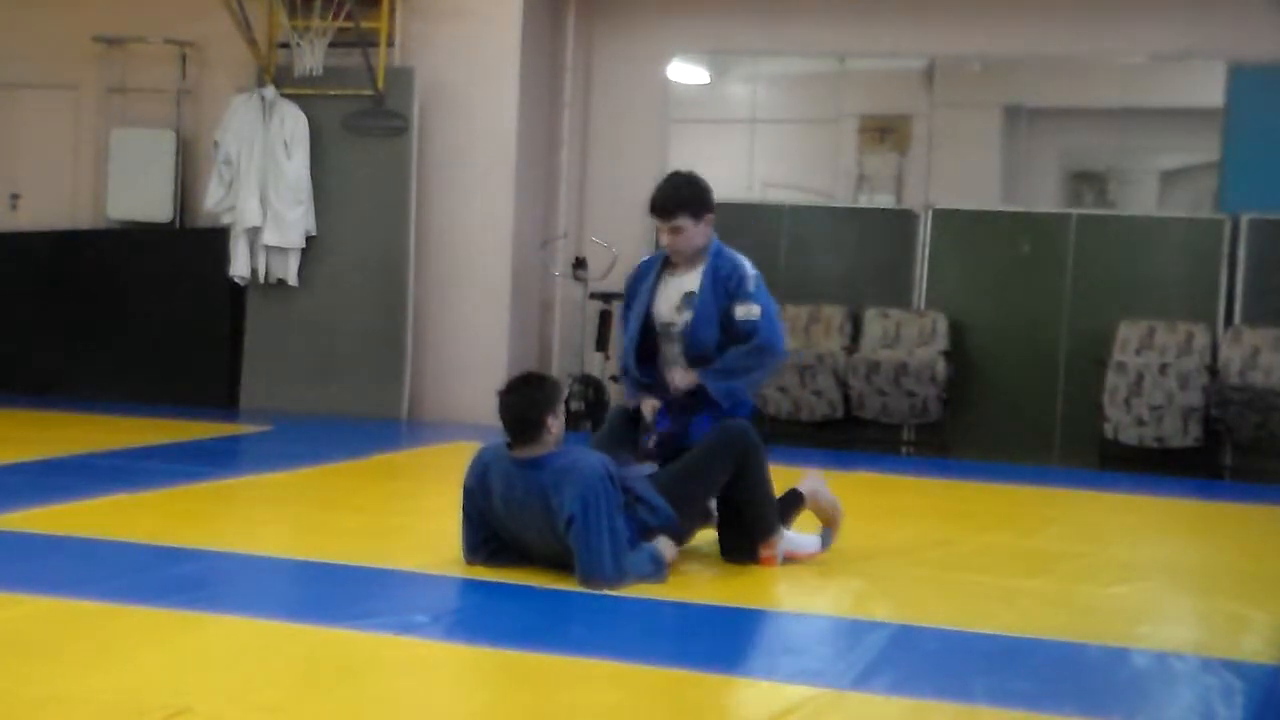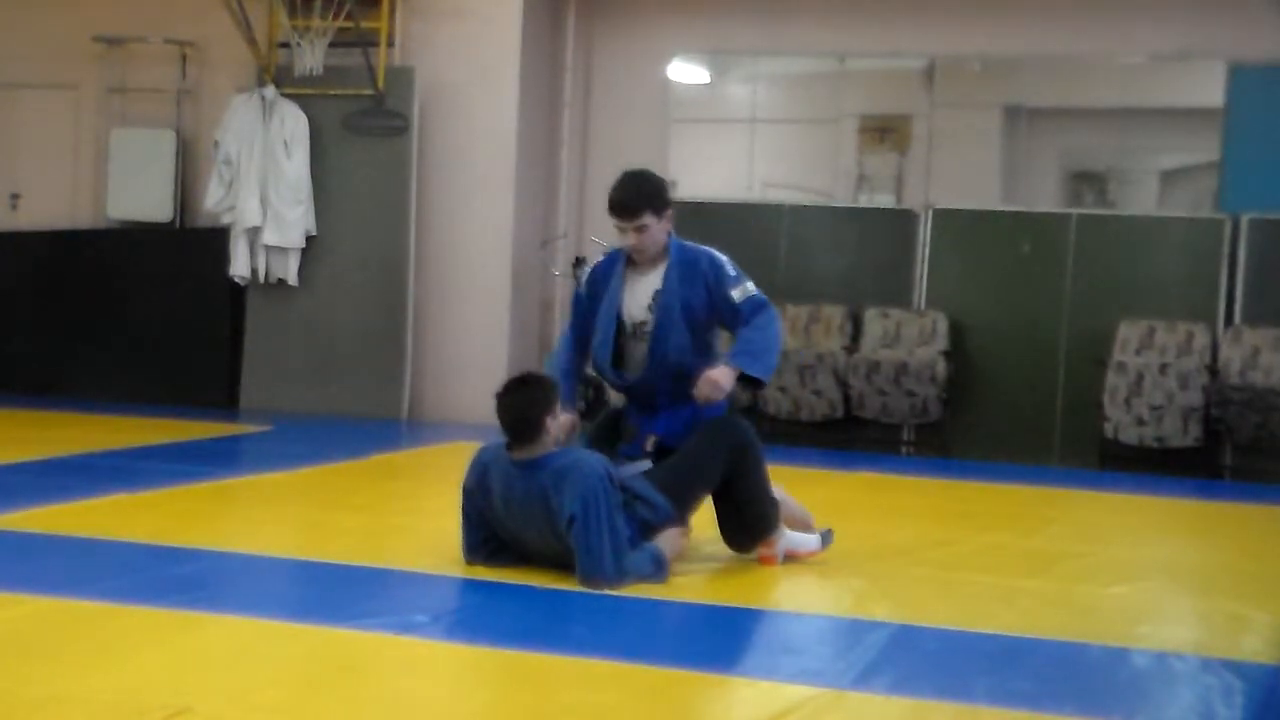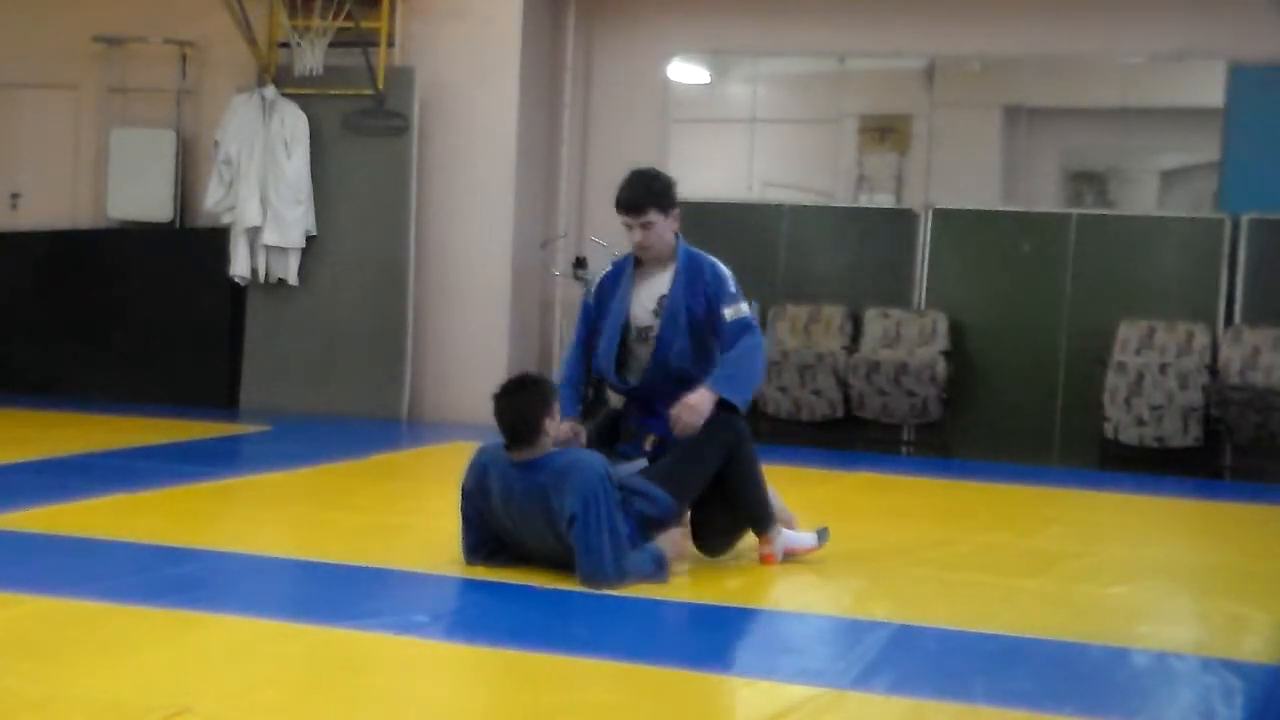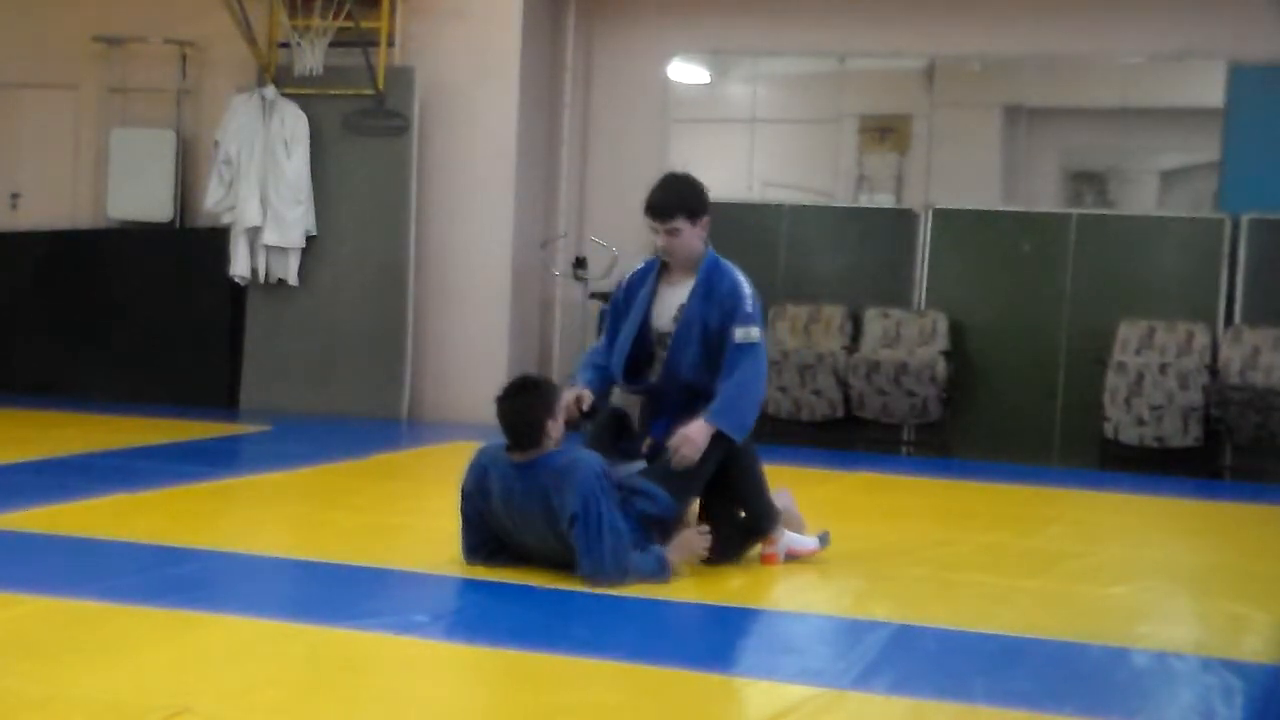
dt=0.3s
person 1, frame 1
left shoulder: (484, 465)
right shoulder: (584, 474)
left elbow: (479, 551)
right elbow: (604, 572)
left wrist: (543, 548)
right wrist: (656, 556)
right hip: (640, 529)
right knee: (735, 437)
right ankle: (772, 541)
person 1, frame 2
left shoulder: (483, 464)
right shoulder: (584, 473)
left elbow: (479, 551)
right elbow: (604, 572)
left wrist: (540, 548)
right wrist: (659, 554)
right hip: (637, 530)
right knee: (732, 433)
right ankle: (772, 538)
person 1, frame 3
left shoulder: (483, 465)
right shoulder: (582, 473)
left elbow: (477, 552)
right elbow: (604, 572)
left wrist: (536, 546)
right wrist: (660, 554)
right hip: (634, 528)
right knee: (726, 428)
right ankle: (770, 535)
person 1, frame 4
left shoulder: (483, 465)
right shoulder: (582, 471)
left elbow: (479, 552)
right elbow: (607, 571)
left wrist: (546, 546)
right wrist: (671, 556)
person 2, frame 1
left shoulder: (735, 274)
right shoulder: (646, 273)
left elbow: (766, 345)
right elbow: (633, 343)
left wrist: (701, 377)
right wrist: (642, 394)
left hip: (718, 419)
right hip: (661, 417)
person 2, frame 2
left shoulder: (706, 266)
right shoulder: (602, 274)
left elbow: (760, 318)
right elbow: (575, 342)
left wrist: (732, 367)
right wrist: (565, 403)
left hip: (690, 418)
right hip: (634, 417)
person 2, frame 3
left shoulder: (710, 277)
right shoulder: (611, 282)
left elbow: (746, 342)
right elbow: (584, 351)
left wrist: (711, 392)
right wrist: (571, 415)
left hip: (689, 419)
right hip: (636, 422)
person 2, frame 4
left shoulder: (731, 287)
right shoulder: (639, 280)
left elbow: (747, 369)
right elbow: (611, 345)
left wrist: (708, 425)
right wrist: (588, 385)
left hip: (704, 428)
right hip: (653, 417)
left knee: (717, 547)
left ankle: (767, 525)
